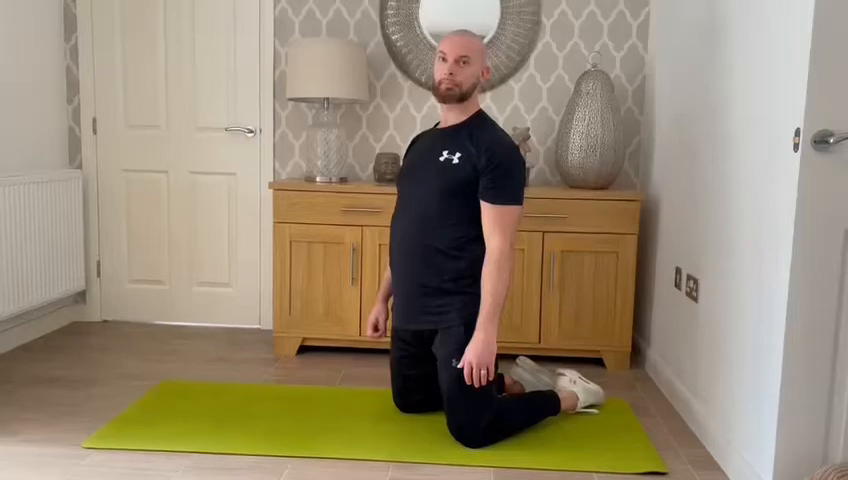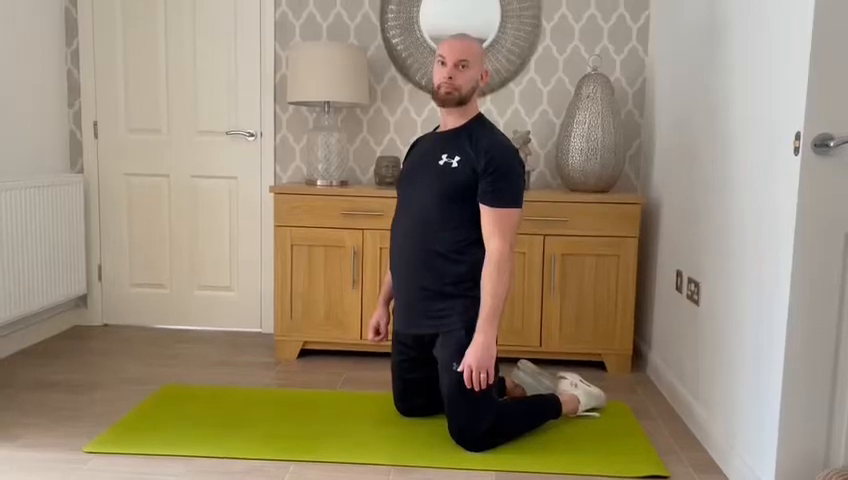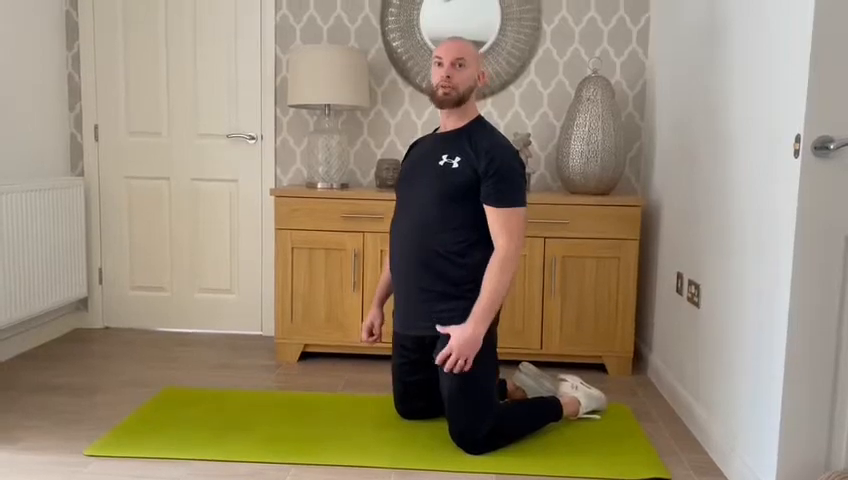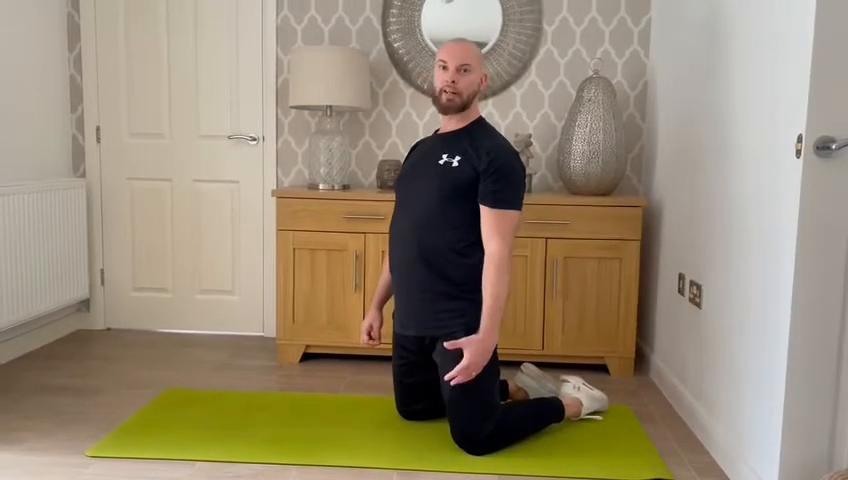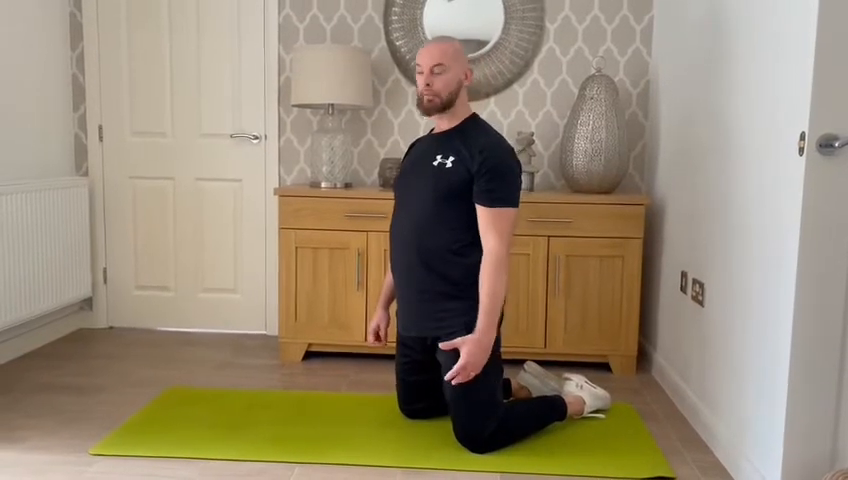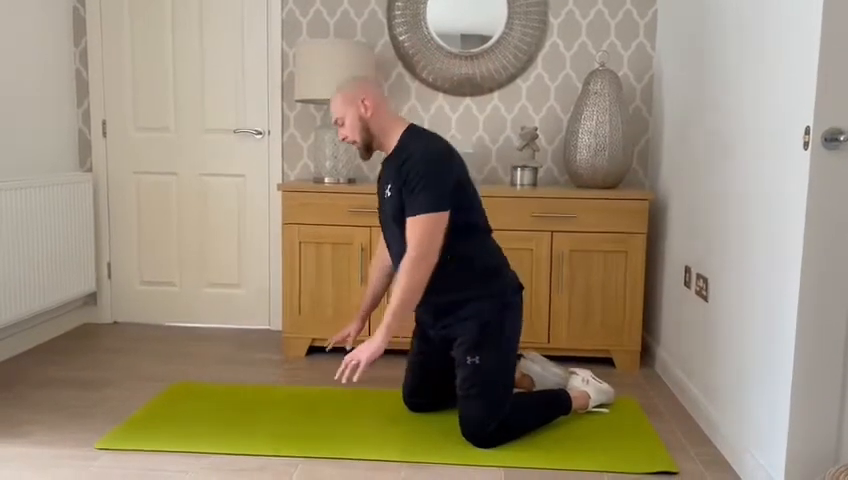
dt=0.5s
person 1, frame 1
left shoulder: (494, 148)
right shoulder: (421, 143)
left elbow: (499, 247)
left wrist: (486, 332)
right wrist: (383, 298)
left hip: (459, 314)
right hip: (410, 310)
left knee: (471, 430)
right knee: (410, 401)
left ankle: (566, 396)
right ankle: (506, 383)
person 1, frame 2
left shoulder: (493, 151)
right shoulder: (421, 147)
left elbow: (498, 250)
left wrist: (485, 336)
right wrist: (384, 302)
left hip: (459, 317)
right hip: (411, 314)
left knee: (472, 434)
right knee: (410, 404)
left ankle: (567, 399)
right ankle: (508, 387)
person 1, frame 3
left shoulder: (493, 152)
right shoulder: (419, 149)
left elbow: (507, 248)
left wrist: (476, 325)
right wrist: (378, 302)
left hip: (458, 318)
right hip: (411, 316)
left knee: (473, 436)
right knee: (411, 407)
left ankle: (567, 401)
right ankle: (510, 389)
person 1, frame 4
left shoulder: (494, 154)
right shoulder: (421, 150)
left elbow: (497, 250)
left wrist: (488, 334)
right wrist: (376, 304)
left hip: (460, 320)
right hip: (411, 316)
left knee: (475, 437)
right knee: (413, 407)
left ankle: (571, 402)
right ankle: (513, 388)
person 1, frame 5
left shoulder: (489, 151)
right shoulder: (419, 149)
left elbow: (495, 249)
left wrist: (484, 333)
right wrist: (383, 306)
left hip: (460, 320)
right hip: (414, 318)
left knee: (477, 436)
right knee: (414, 407)
left ankle: (573, 400)
right ankle: (519, 387)
person 1, frame 6
left shoulder: (425, 157)
right shoulder: (392, 168)
left elbow: (421, 257)
right elbow: (387, 252)
left wrist: (379, 338)
right wrist: (361, 318)
left hip: (483, 308)
right hip: (440, 311)
left knee: (484, 430)
right knee: (418, 398)
left ankle: (581, 394)
right ankle: (521, 372)
